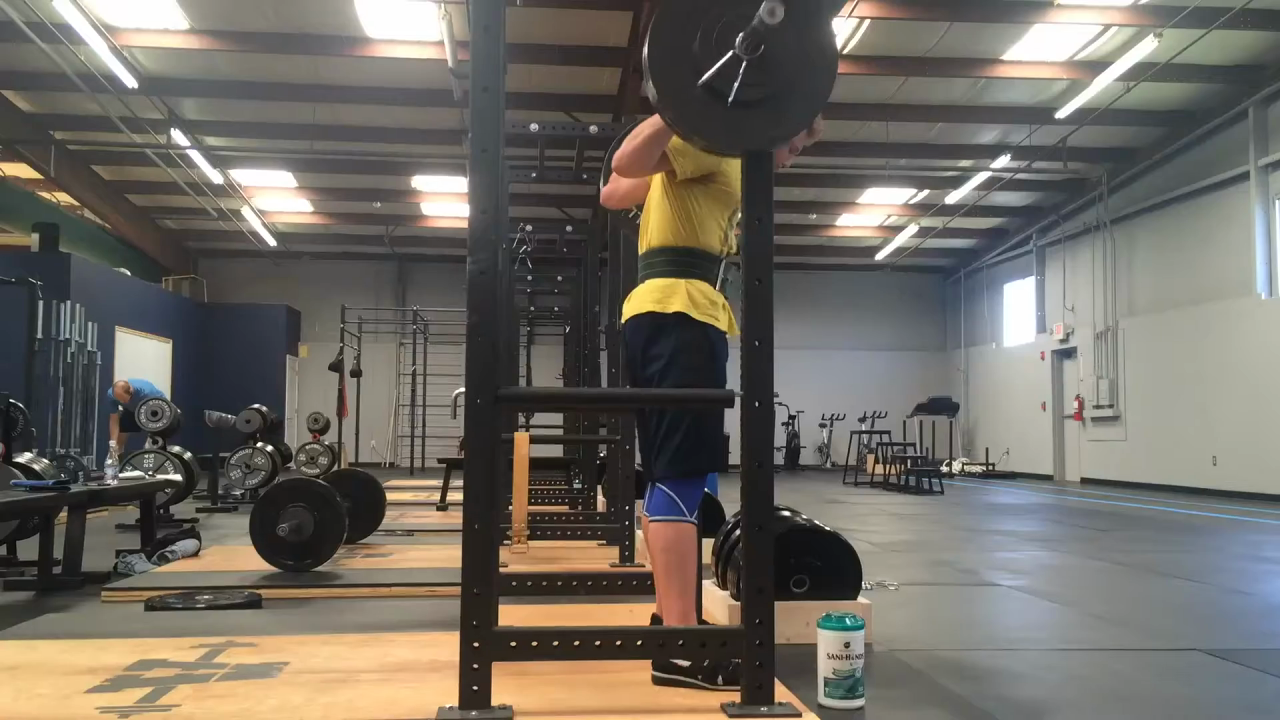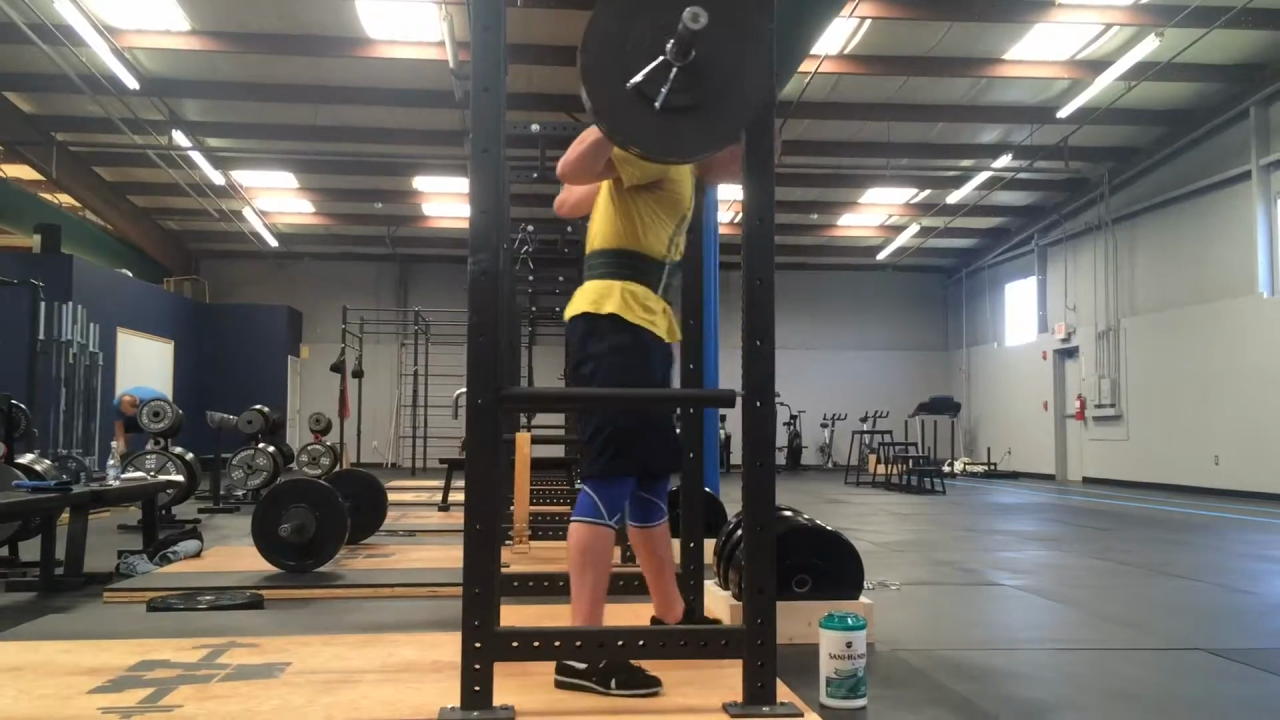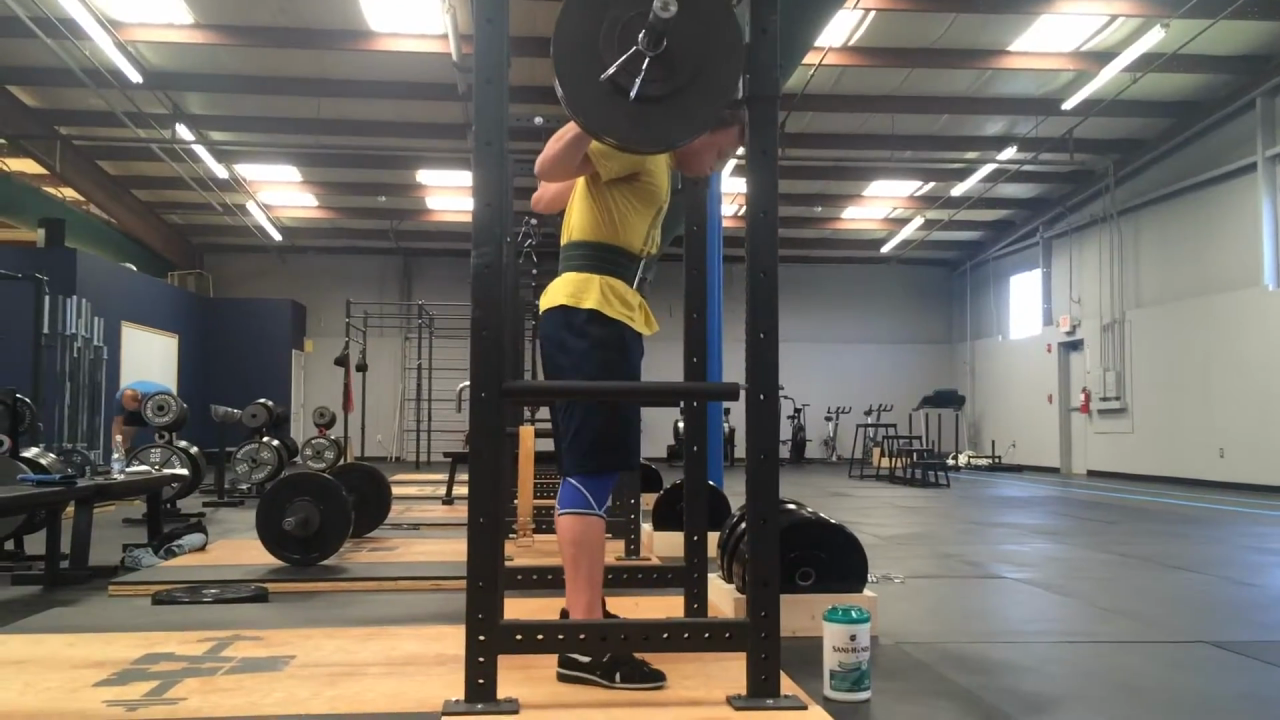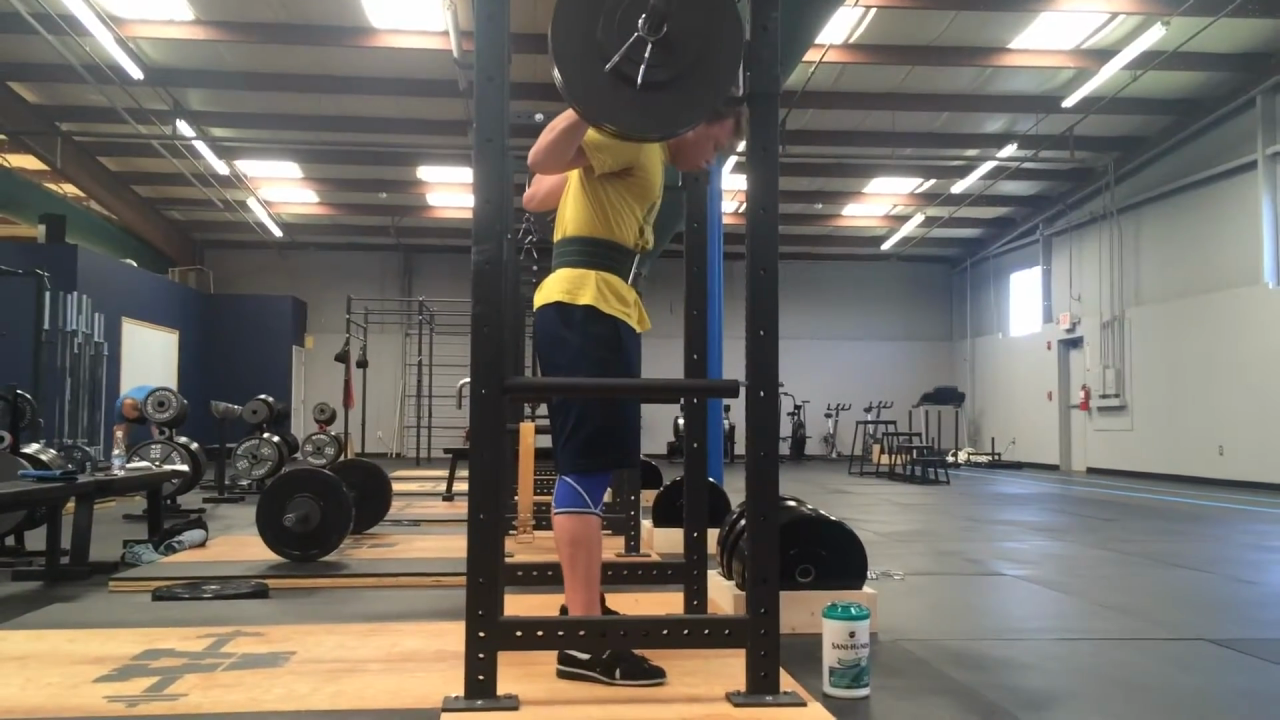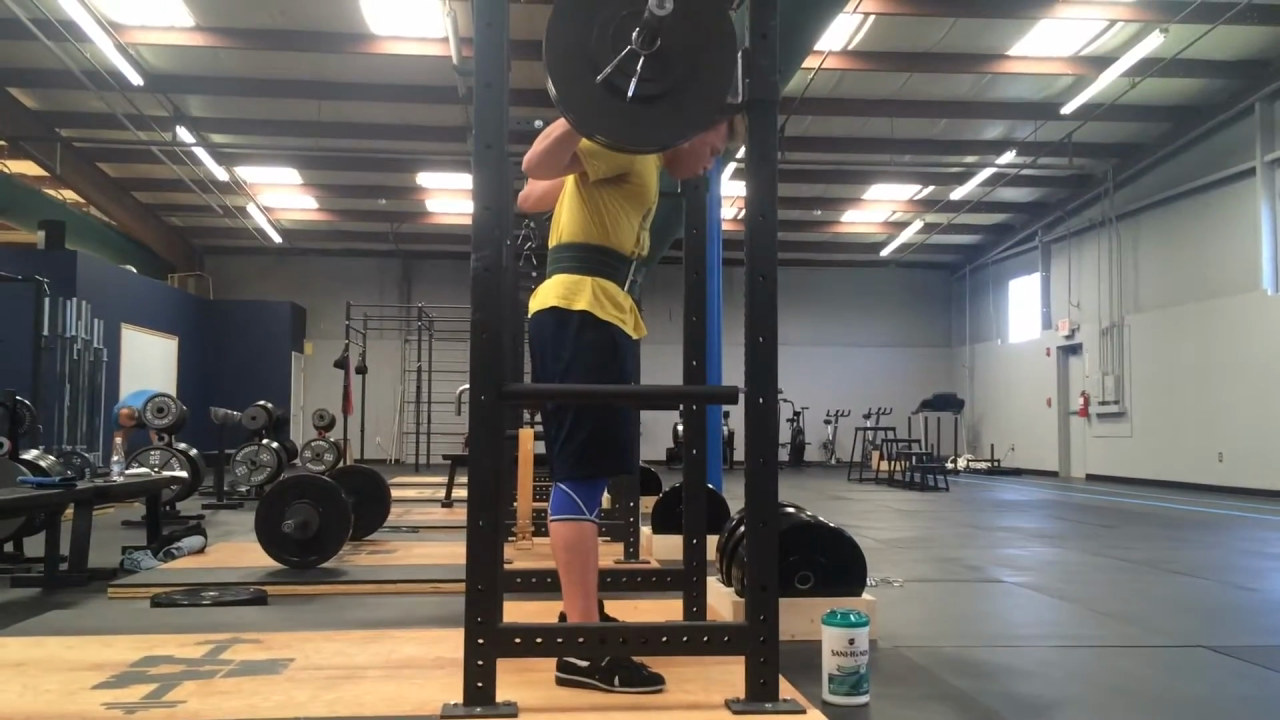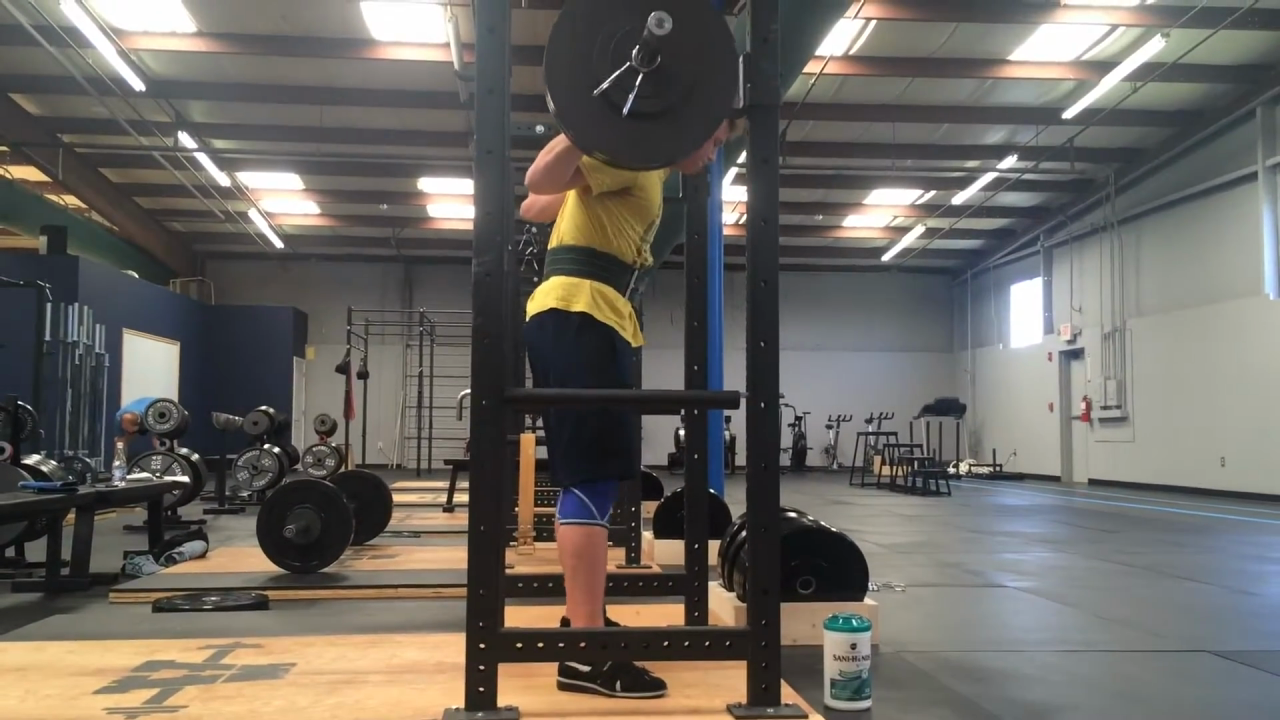
dt=0.7s
person 1, frame 1
left shoulder: (703, 160)
left elbow: (613, 192)
right elbow: (626, 161)
left hip: (660, 317)
right hip: (680, 317)
left knee: (670, 476)
right knee: (681, 476)
left ankle: (671, 618)
right ankle: (680, 648)
person 1, frame 2
left shoulder: (666, 170)
left elbow: (567, 202)
right elbow: (570, 169)
left hip: (631, 325)
right hip: (615, 320)
left knee: (648, 476)
right knee: (610, 478)
left ankle: (671, 614)
right ankle: (582, 653)
person 1, frame 3
left shoulder: (643, 160)
left elbow: (544, 199)
right elbow: (548, 168)
left hip: (591, 316)
right hip: (591, 313)
left knee: (590, 469)
right knee: (592, 469)
left ankle: (581, 611)
right ankle: (585, 644)
person 1, frame 4
left shoulder: (636, 154)
right shoulder: (633, 132)
left elbow: (535, 197)
right elbow: (543, 157)
left hip: (587, 310)
right hip: (585, 308)
left knee: (587, 466)
right knee: (587, 467)
left ankle: (583, 608)
right ankle: (584, 642)
person 1, frame 5
left shoulder: (627, 161)
left elbow: (531, 197)
right elbow: (536, 164)
left hip: (579, 316)
right hip: (582, 314)
left knee: (582, 473)
right knee: (582, 474)
left ankle: (581, 616)
right ankle: (583, 649)
person 1, frame 6
left shoulder: (636, 170)
left elbow: (533, 206)
right elbow: (539, 178)
left hip: (571, 320)
right hip: (576, 318)
left knee: (590, 480)
right knee: (594, 479)
left ankle: (582, 621)
right ankle: (586, 656)
